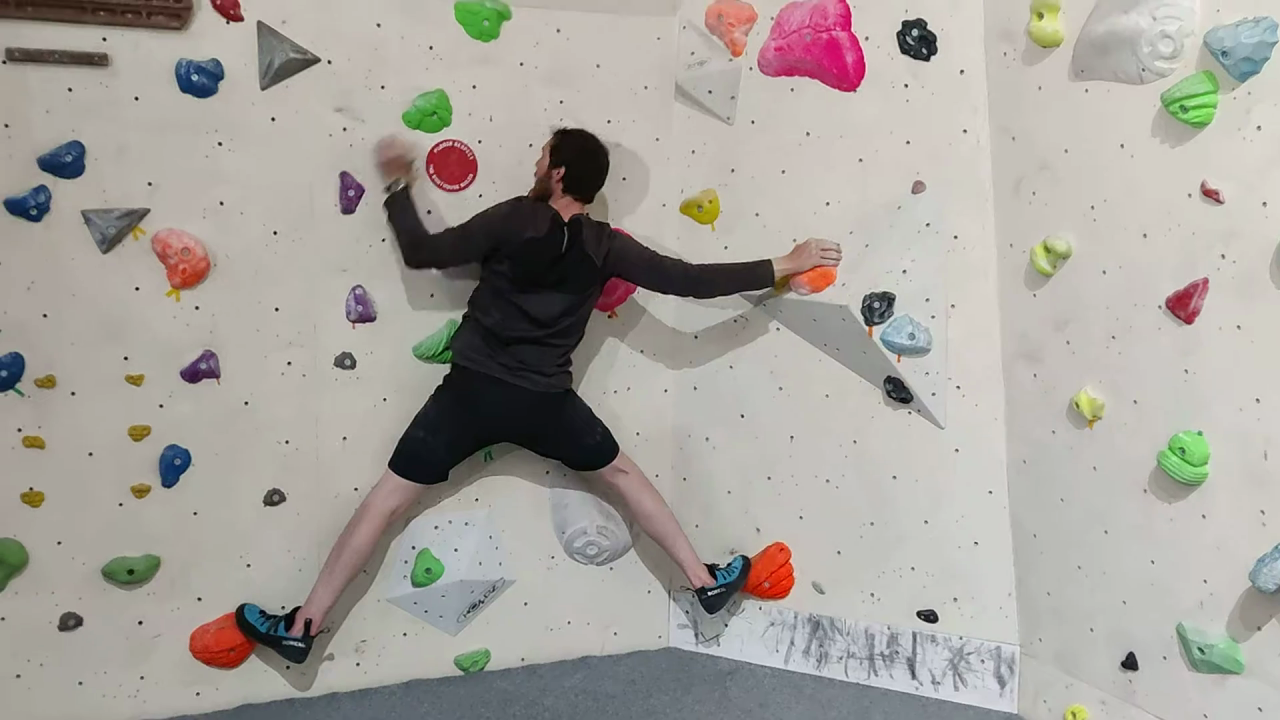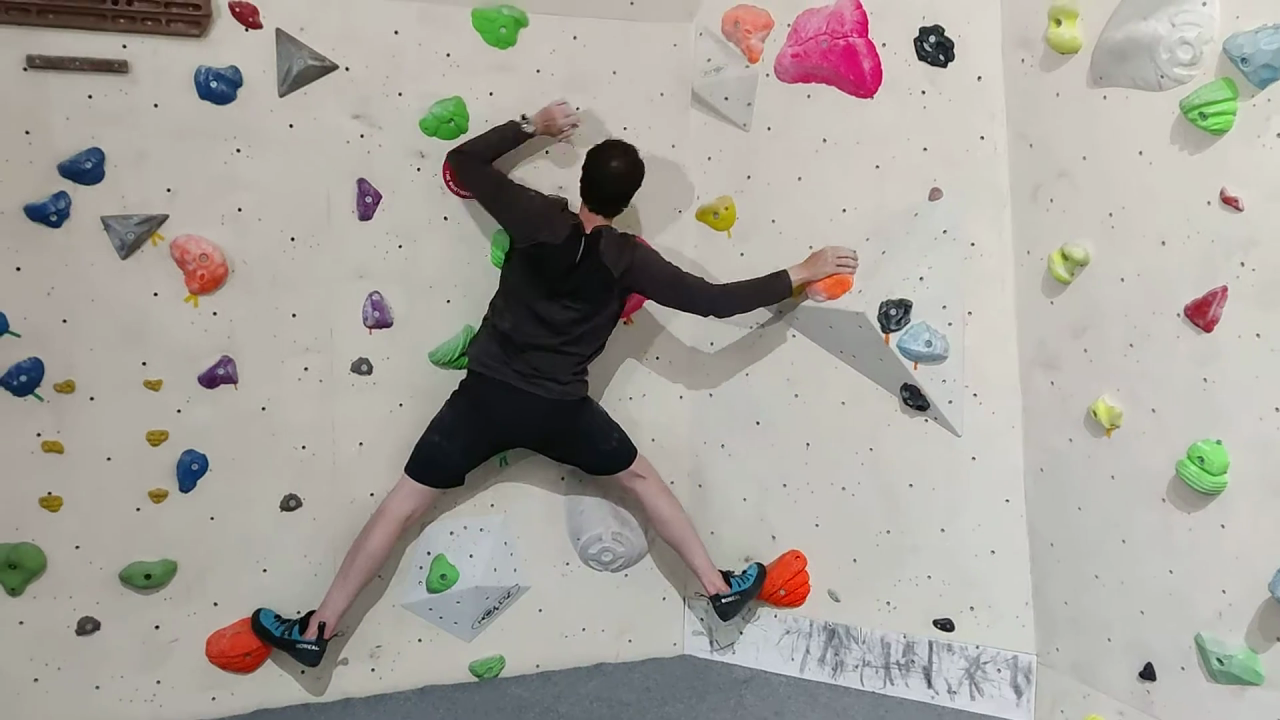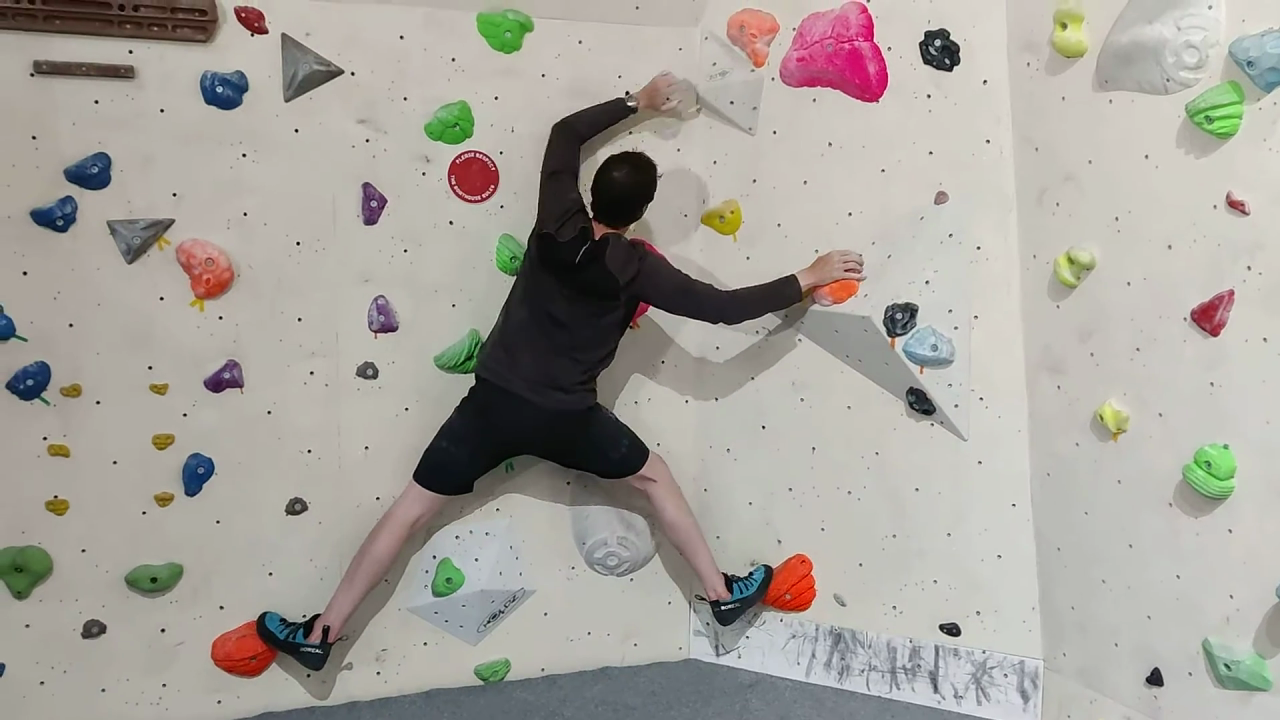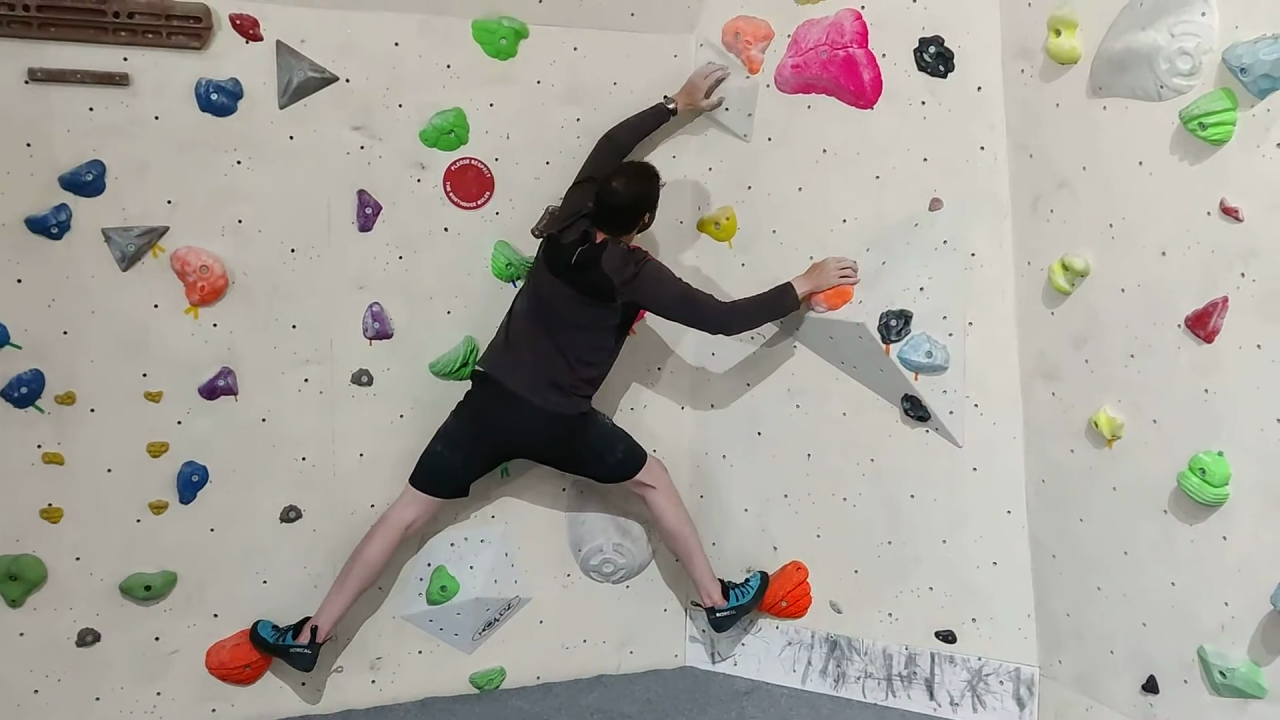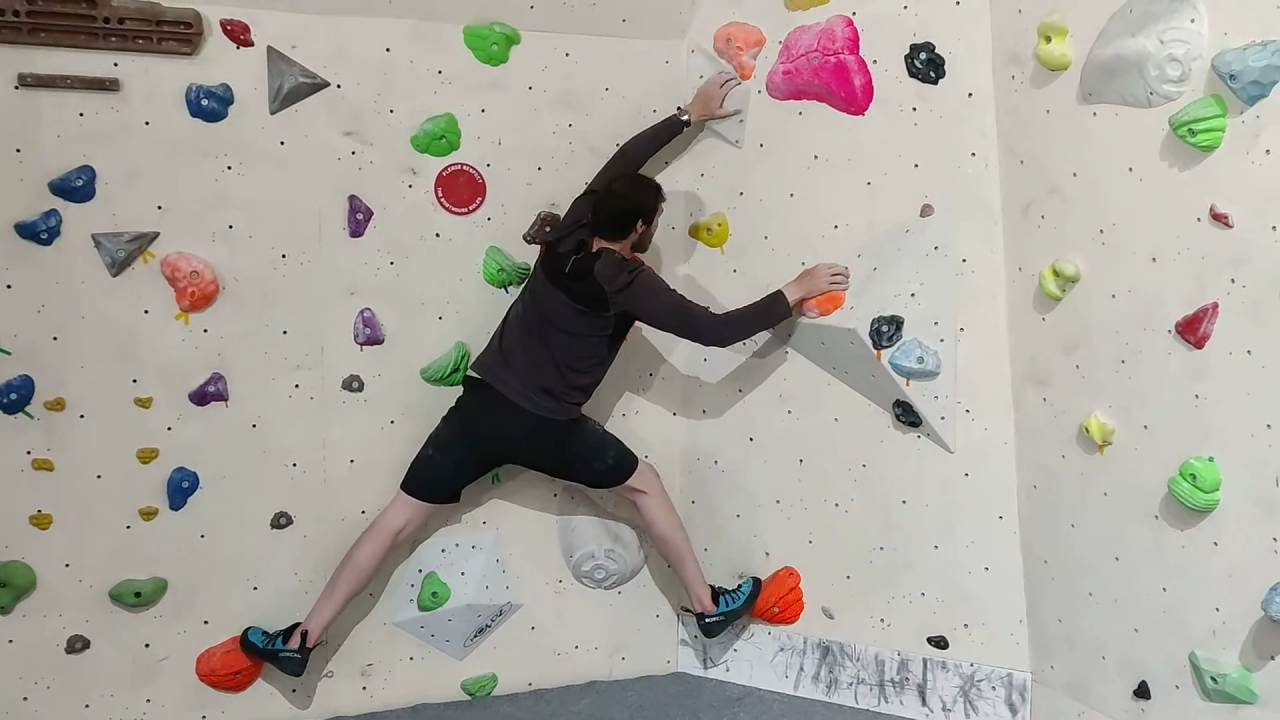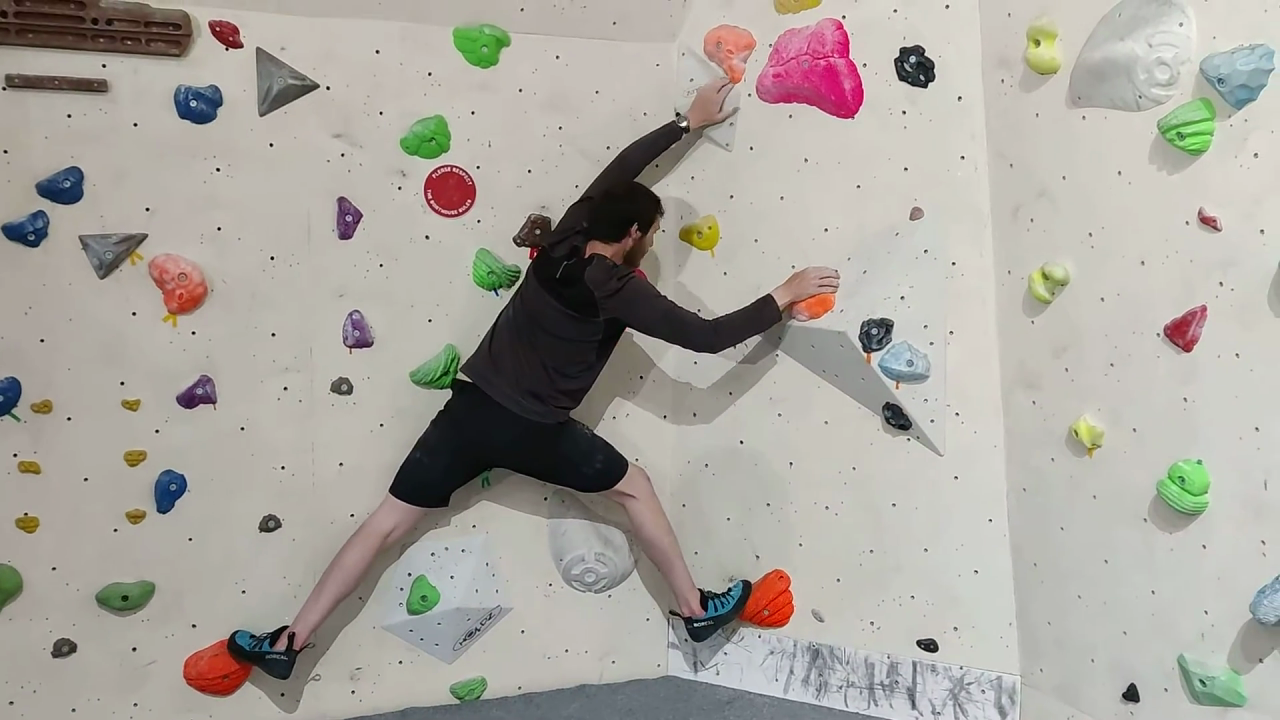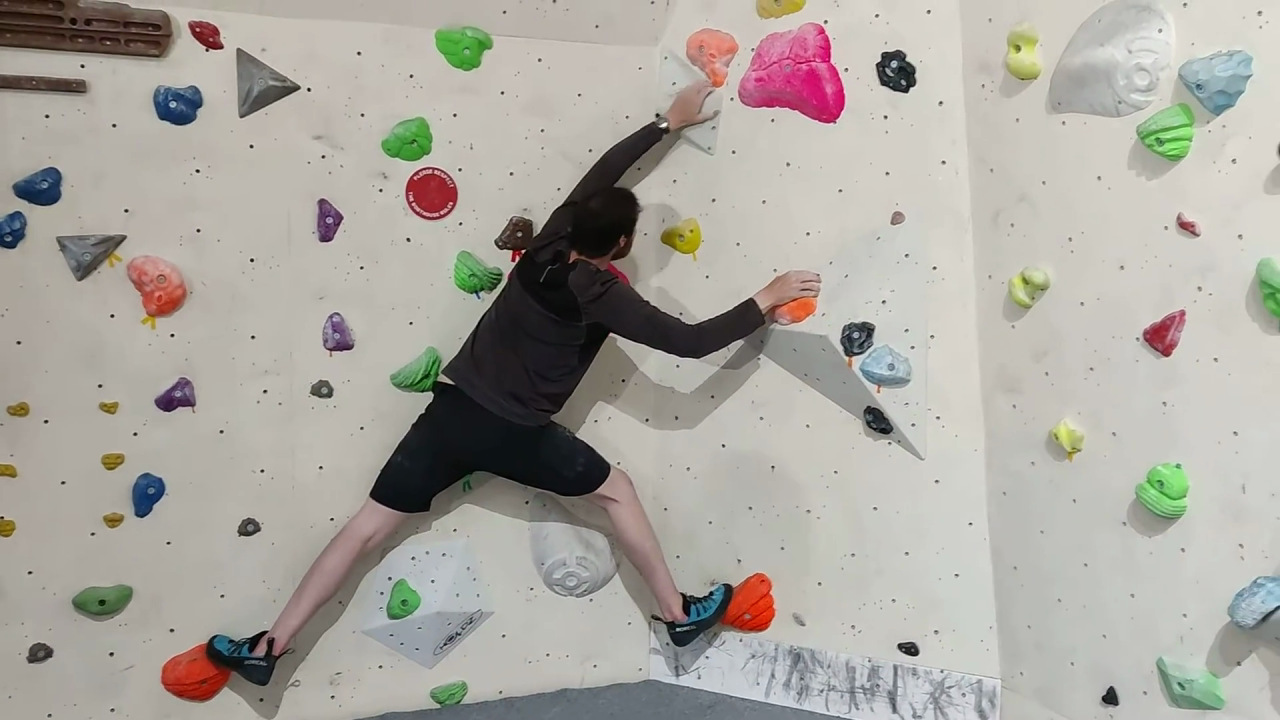
dt=0.3s
person 1, frame 1
left shoulder: (514, 219)
right shoulder: (604, 246)
left elbow: (420, 252)
right elbow: (692, 280)
left wrist: (396, 183)
right wrist: (783, 265)
left hip: (472, 391)
right hip: (544, 402)
left knee: (386, 498)
right knee: (623, 473)
left ankle: (303, 626)
right ankle: (704, 582)
person 1, frame 2
left shoulder: (537, 218)
right shoulder: (626, 257)
left elbow: (462, 163)
right elbow: (714, 300)
left wrist: (534, 125)
right wrist: (801, 274)
left hip: (487, 395)
right hip: (560, 409)
left knee: (403, 503)
right knee: (641, 476)
left ankle: (317, 629)
right ankle: (718, 587)
person 1, frame 3
left shoulder: (558, 219)
right shoulder: (635, 268)
left elbow: (563, 134)
right elbow: (725, 307)
left wrist: (631, 103)
right wrist: (807, 278)
left hip: (493, 402)
right hip: (565, 419)
left knee: (410, 510)
right knee: (655, 475)
left ankle: (322, 633)
right ankle: (720, 592)
person 1, frame 4
left shoulder: (567, 224)
right shoulder: (634, 274)
left elbow: (608, 148)
right elbow: (724, 318)
left wrist: (673, 106)
right wrist: (804, 286)
left hip: (491, 403)
right hip: (560, 423)
left knee: (406, 512)
right knee: (652, 481)
left ankle: (312, 634)
right ankle: (715, 600)
person 1, frame 5
left shoulder: (570, 232)
right shoulder: (628, 283)
left elbow: (623, 159)
right elbow: (717, 330)
left wrist: (688, 117)
right wrist: (795, 292)
left hip: (482, 406)
right hip: (547, 428)
left knee: (397, 520)
right knee: (645, 485)
left ankle: (301, 640)
right ankle: (706, 606)
person 1, frame 6
left shoulder: (566, 237)
right shoulder: (619, 289)
left elbow: (621, 167)
right elbow: (708, 337)
left wrist: (686, 123)
right wrist: (784, 297)
left hip: (470, 410)
right hip: (534, 432)
left knee: (385, 523)
right knee: (634, 487)
left ankle: (288, 642)
right ankle: (694, 609)
person 1, frame 7
left shoulder: (550, 240)
right shoulder: (601, 295)
left elbow: (603, 169)
right elbow: (691, 341)
left wrist: (667, 123)
right wrist: (766, 299)
left hip: (451, 411)
right hip: (514, 434)
left knee: (366, 527)
right knee: (617, 491)
left ankle: (267, 648)
right ankle: (677, 614)
